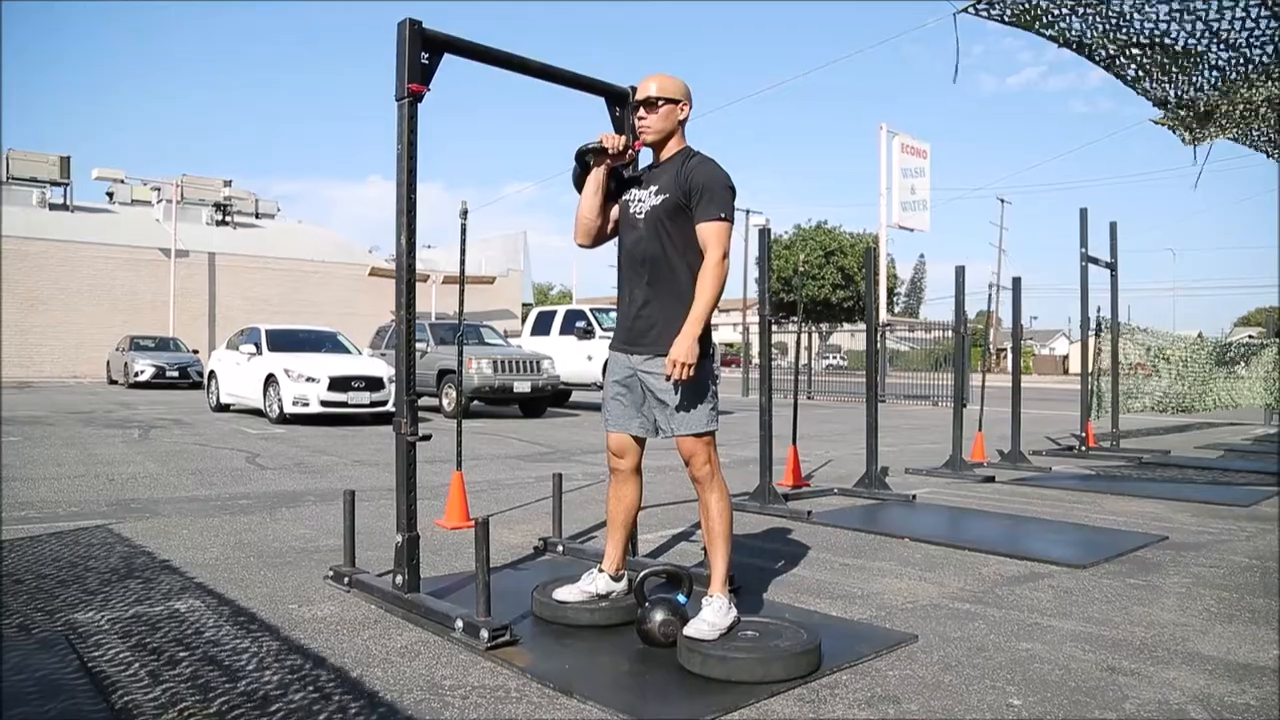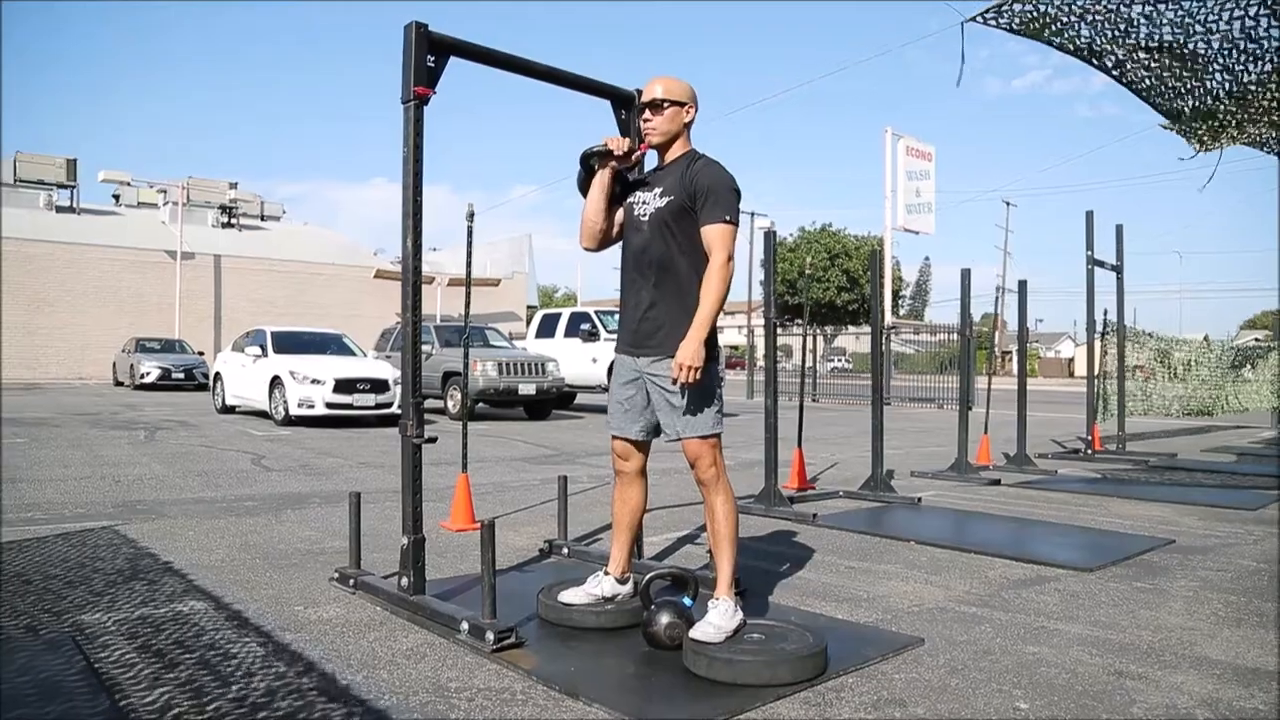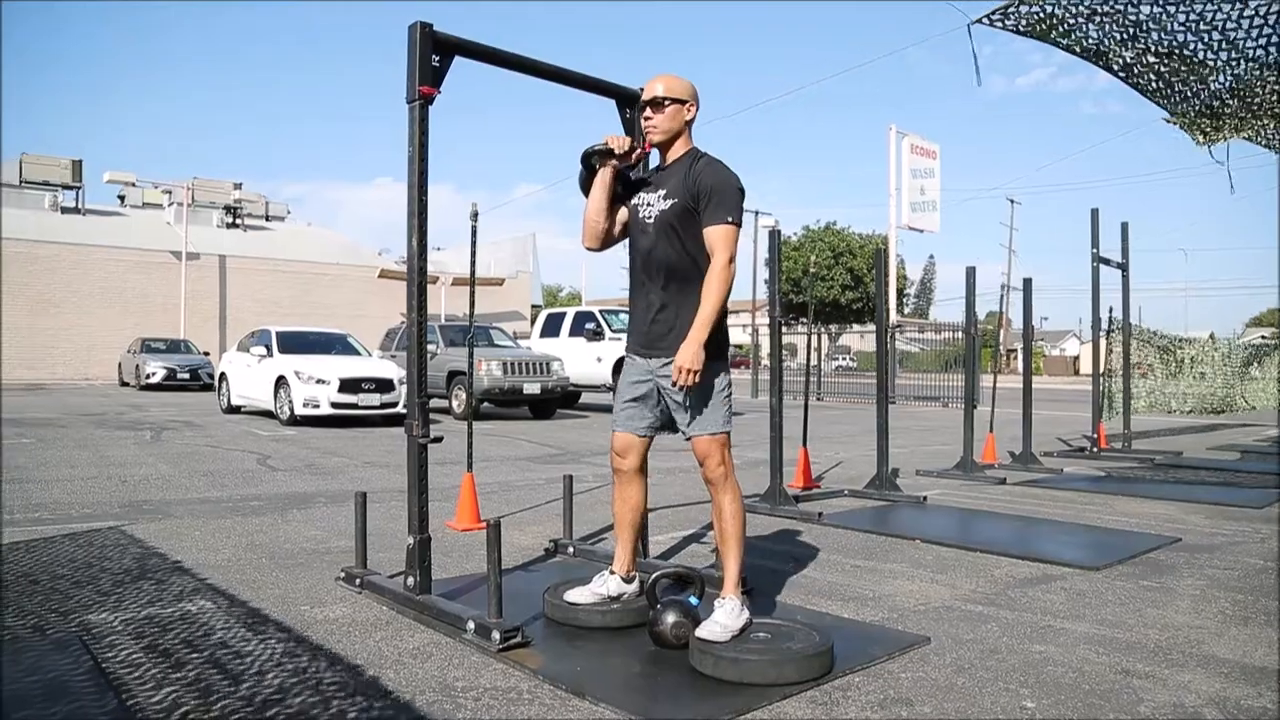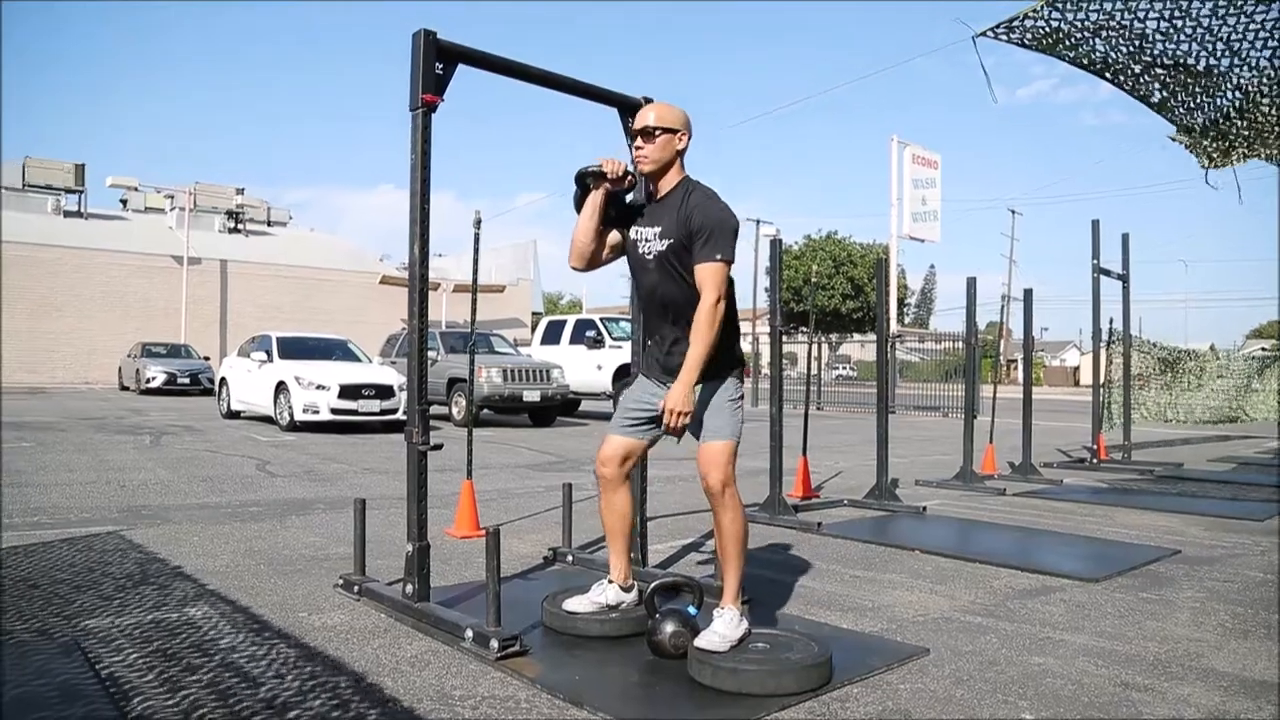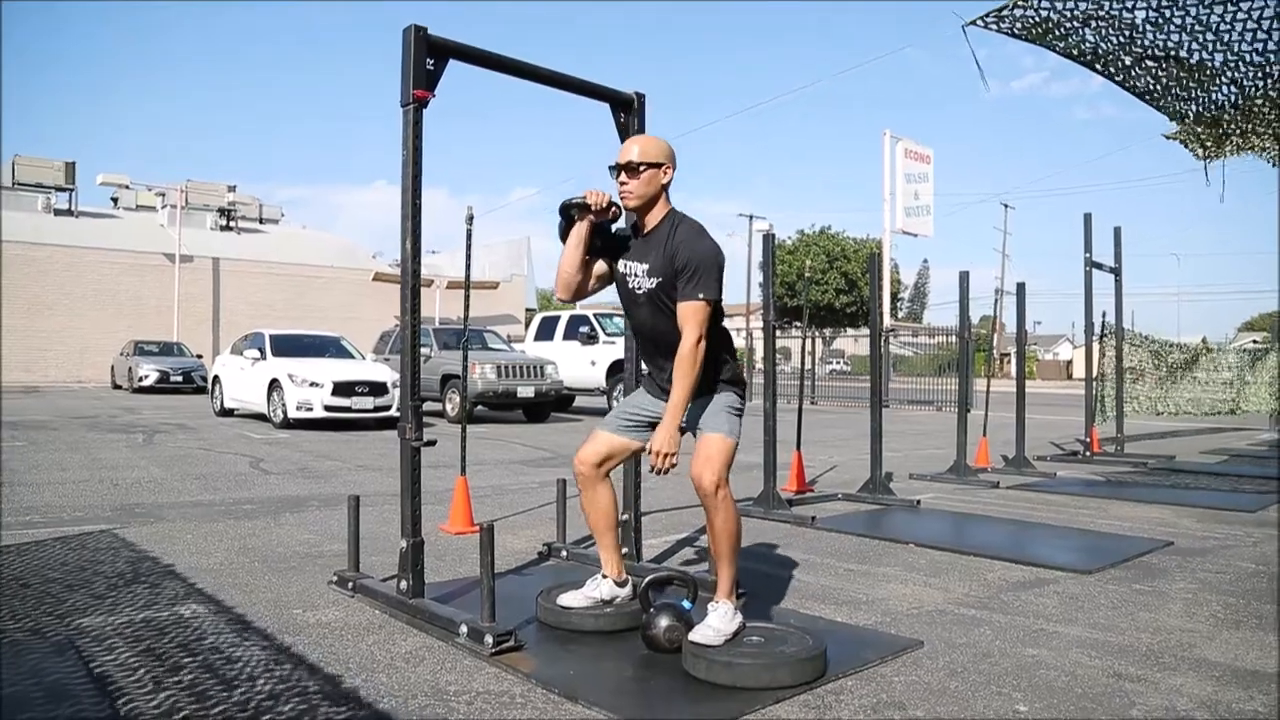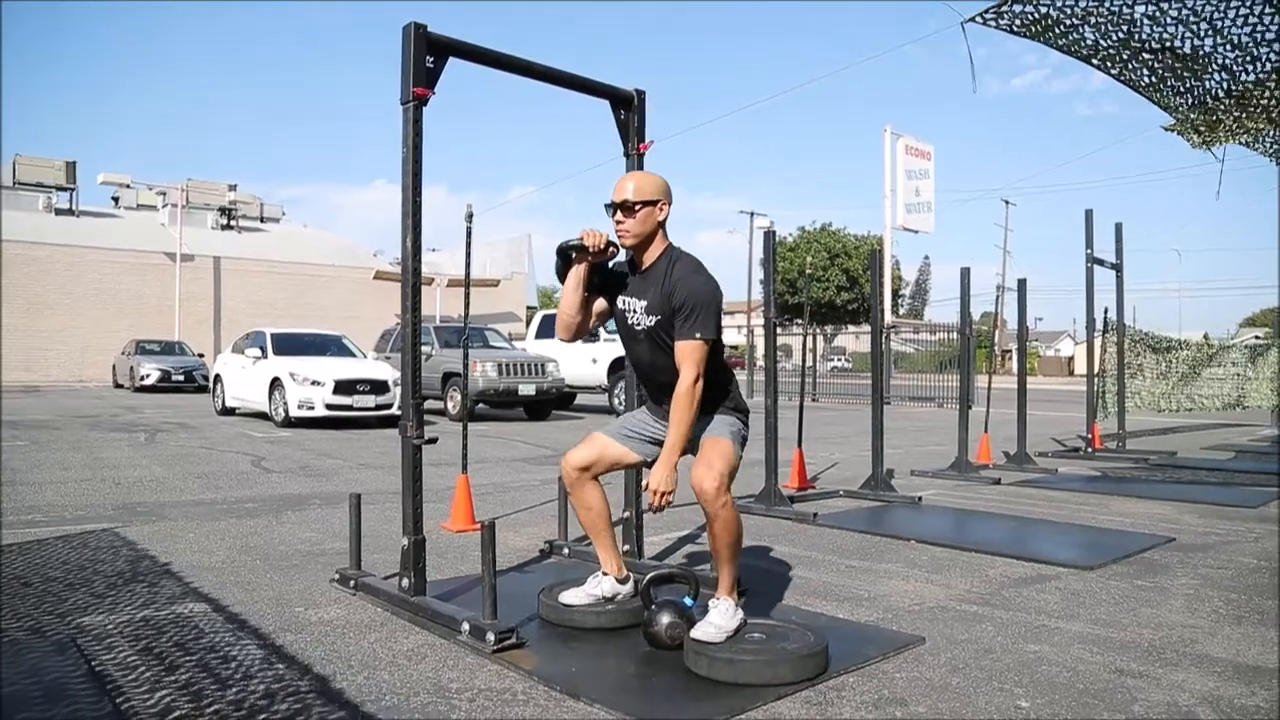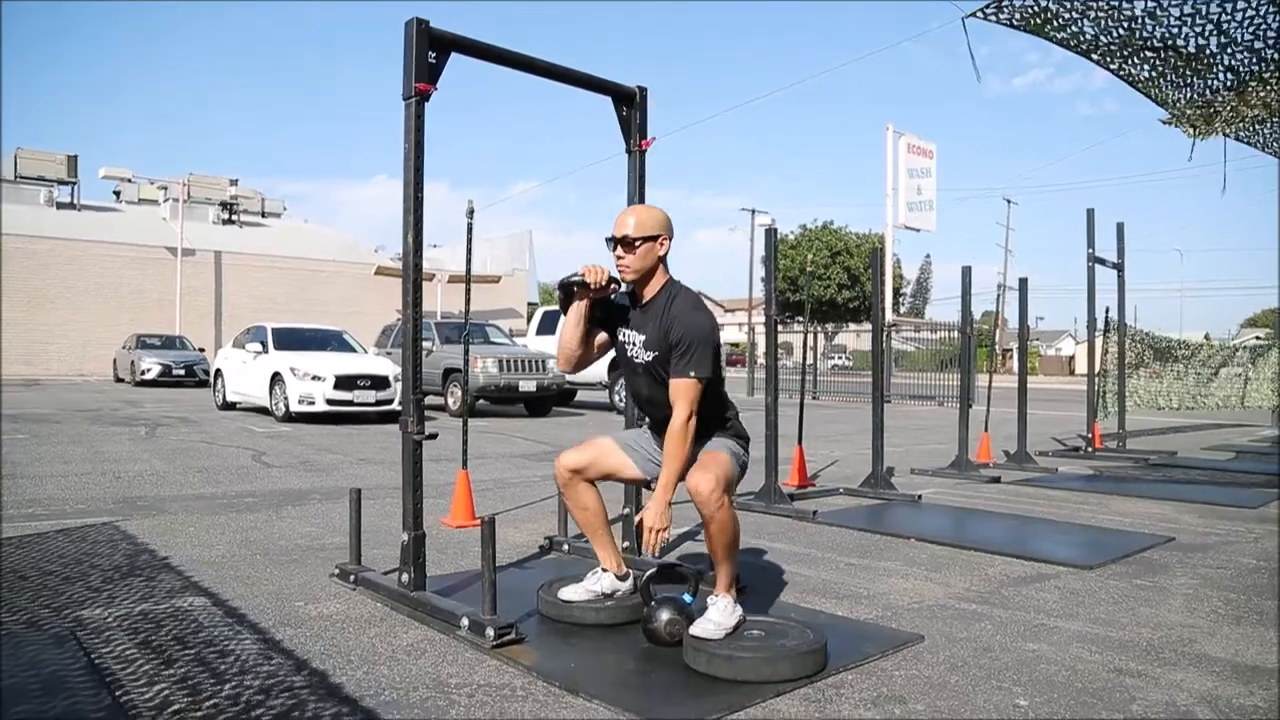
dt=0.2s
person 1, frame 1
left shoulder: (702, 174)
right shoulder: (636, 182)
left elbow: (715, 258)
right elbow: (586, 234)
left wrist: (690, 334)
right wrist: (600, 167)
left hip: (675, 347)
right hip: (627, 346)
left knee: (700, 464)
right knee: (621, 460)
left ankle: (719, 598)
right ankle: (611, 573)
person 1, frame 2
left shoulder: (707, 176)
right shoulder: (640, 185)
left elbow: (720, 261)
right elbow: (592, 238)
left wrist: (696, 337)
right wrist: (607, 170)
left hip: (681, 350)
right hip: (631, 348)
left knee: (706, 466)
right knee: (626, 462)
left ankle: (725, 601)
right ankle: (616, 576)
person 1, frame 3
left shoulder: (711, 176)
right shoulder: (643, 183)
left elbow: (722, 262)
right elbow: (595, 237)
left wrist: (696, 341)
right wrist: (608, 169)
left hip: (692, 349)
right hip: (642, 350)
left knee: (714, 465)
right knee: (625, 459)
left ankle: (732, 600)
right ankle: (622, 575)
person 1, frame 4
left shoulder: (704, 208)
right shoulder: (637, 212)
left elbow: (713, 301)
right elbow: (581, 259)
left wrist: (687, 383)
right wrist: (600, 192)
left hip: (711, 372)
right hip: (654, 370)
left knee: (716, 478)
right knee: (609, 465)
left ankle: (731, 610)
right ankle: (619, 585)
person 1, frame 5
left shoulder: (691, 243)
right shoulder: (622, 242)
left elbow: (693, 339)
right elbow: (567, 291)
left wrist: (670, 424)
right wrist: (584, 224)
left hip: (712, 387)
right hip: (656, 385)
left knee: (708, 478)
right knee: (588, 462)
left ankle: (725, 605)
right ankle: (613, 579)
person 1, frame 6
left shoulder: (689, 281)
right shoulder: (620, 276)
left elbow: (691, 380)
right elbow: (568, 330)
left wrist: (667, 462)
right wrist: (581, 265)
left hip: (715, 412)
right hip: (657, 412)
left knee: (708, 482)
right knee: (576, 465)
left ankle: (726, 601)
right ankle: (615, 577)
person 1, frame 7
left shoulder: (688, 316)
right shoulder: (620, 307)
left elbow: (685, 417)
right elbow: (569, 362)
left wrist: (660, 500)
right wrist: (582, 301)
left hip: (714, 438)
right hip: (657, 436)
left knee: (704, 486)
right knee: (569, 466)
left ankle: (725, 598)
right ankle: (614, 573)
